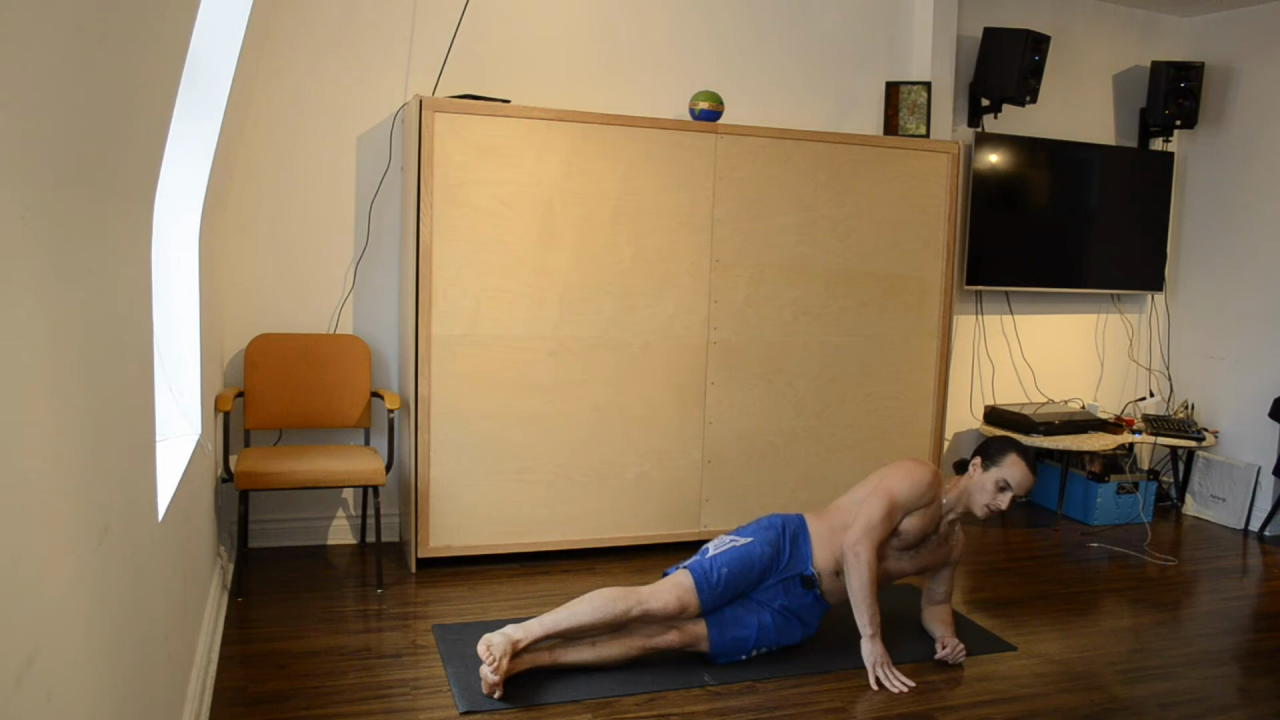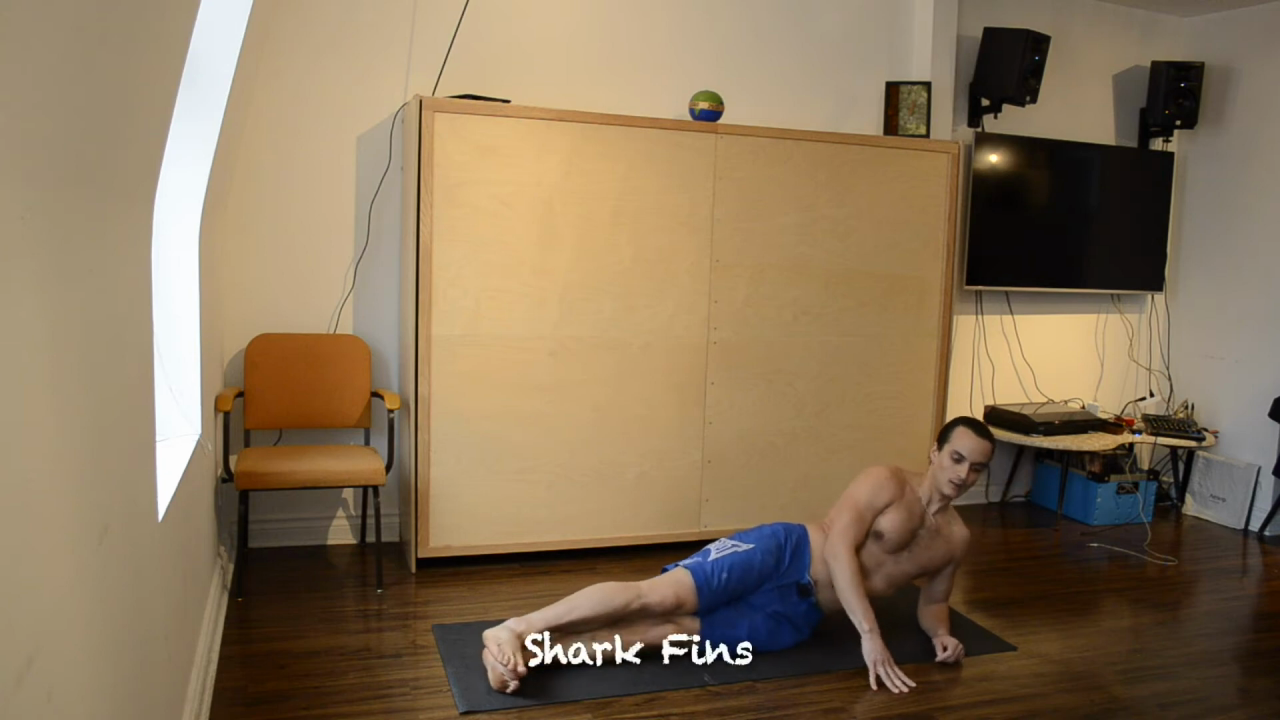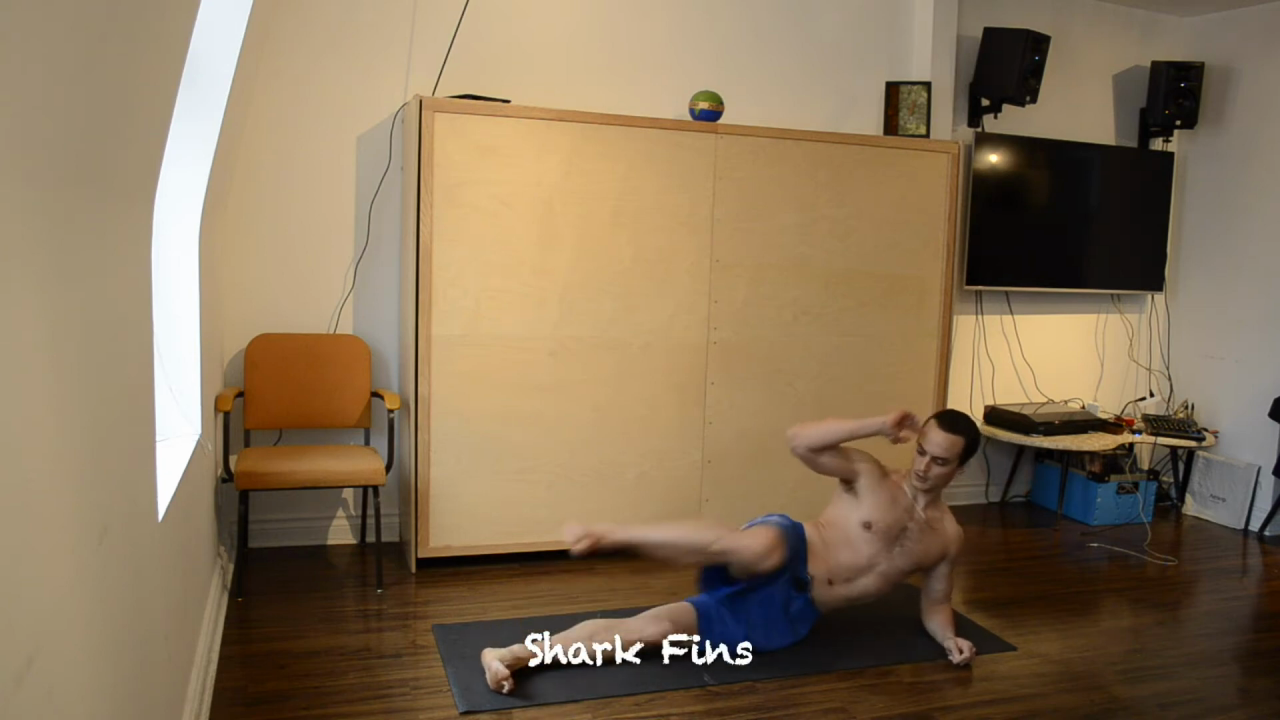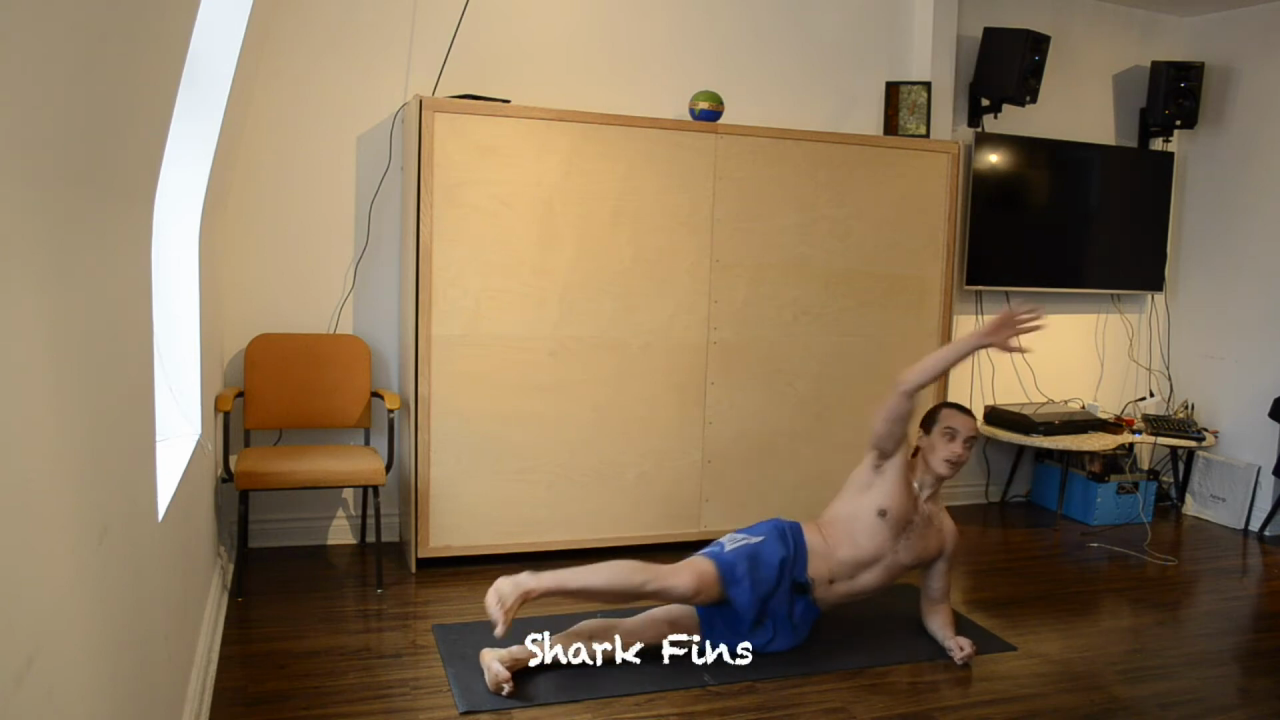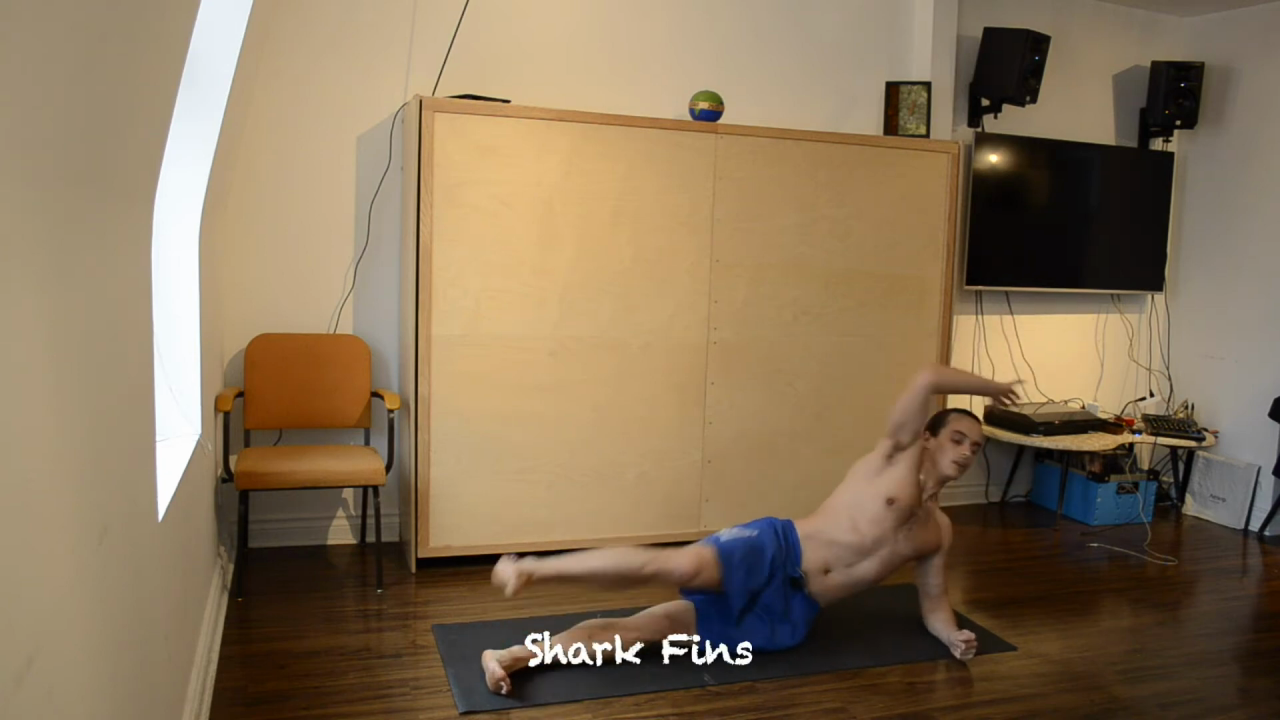
dt=1s
person 1, frame 1
left shoulder: (952, 543)
right shoulder: (918, 477)
left elbow: (935, 603)
right elbow: (857, 544)
left wrist: (945, 636)
right wrist: (870, 638)
left hip: (797, 608)
right hip: (778, 545)
left knee: (675, 636)
right knee: (660, 604)
left ankle: (527, 660)
right ankle: (513, 637)
person 1, frame 2
left shoulder: (956, 540)
right shoulder: (886, 481)
left elbow: (932, 601)
right elbow: (837, 547)
left wrist: (941, 634)
right wrist: (870, 638)
left hip: (794, 615)
right hip: (781, 554)
left knee: (670, 629)
right knee: (660, 598)
left ankle: (526, 653)
right ankle: (514, 631)
person 1, frame 3
left shoulder: (948, 537)
right shoulder: (870, 474)
left elbow: (936, 602)
right elbow: (798, 438)
left wrist: (949, 638)
right wrist: (880, 424)
left hip: (793, 615)
right hip: (770, 573)
left knee: (659, 628)
right knee: (760, 550)
left ankle: (518, 655)
person 1, frame 4
left shoulder: (942, 535)
right shoulder: (889, 461)
left elbow: (934, 603)
right elbow: (904, 389)
left wrist: (948, 638)
right wrist: (976, 342)
left hip: (790, 617)
right hip: (777, 554)
left knee: (655, 626)
right knee: (682, 583)
left ankle: (517, 655)
right ankle: (528, 583)
person 1, frame 5
left shoulder: (939, 531)
right shoulder: (900, 454)
left elbow: (934, 602)
right elbow: (925, 380)
left wrist: (952, 633)
right wrist: (988, 386)
left hip: (791, 611)
right hip: (771, 556)
left knee: (660, 625)
right knee: (682, 568)
left ankle: (519, 655)
right ankle: (534, 566)
